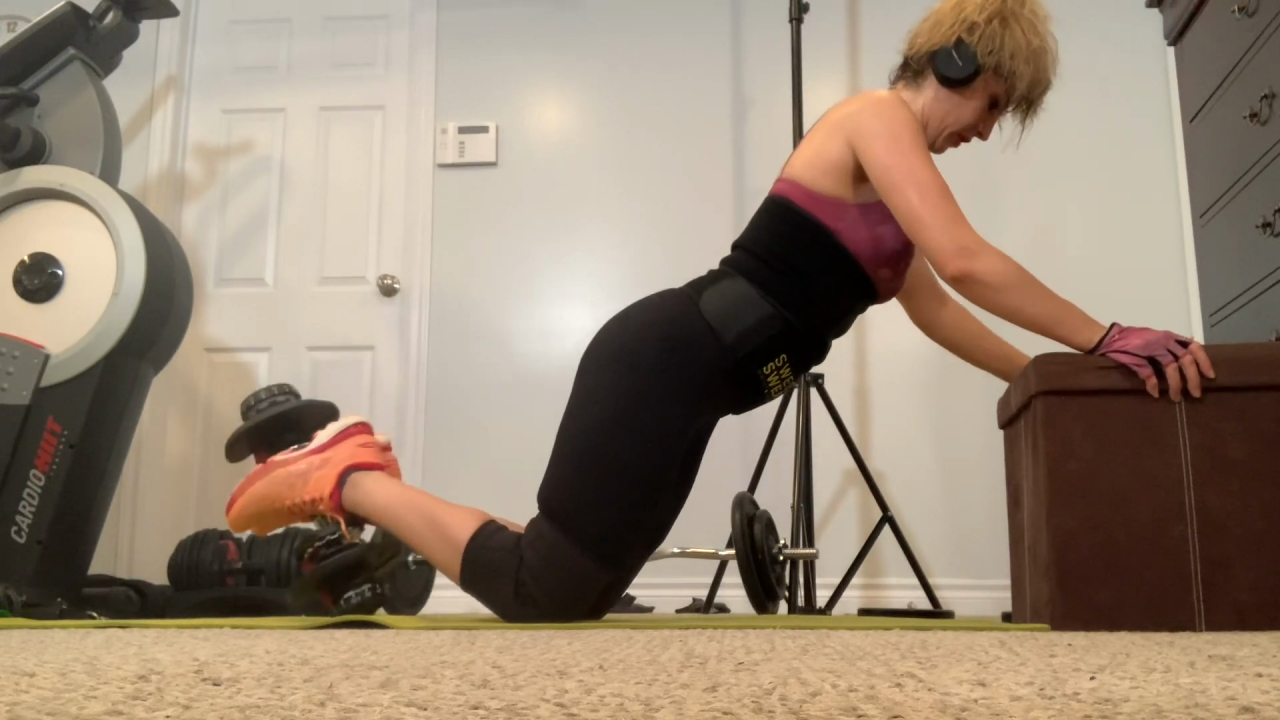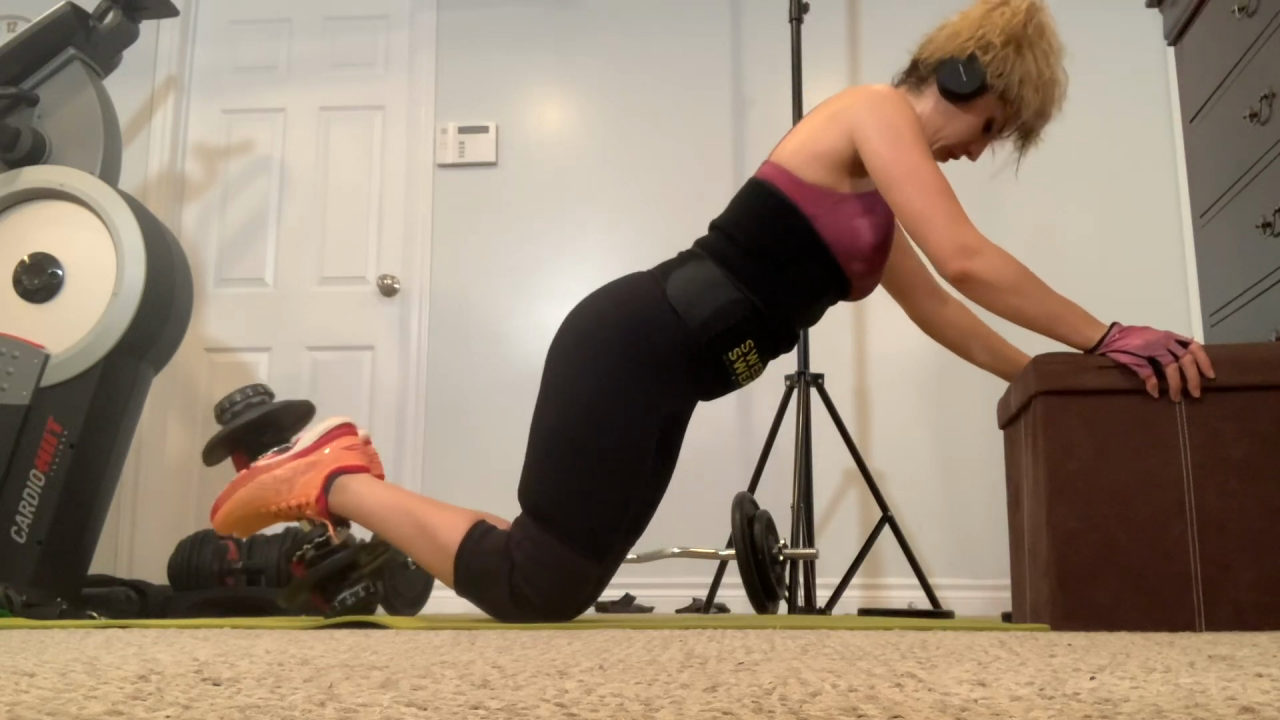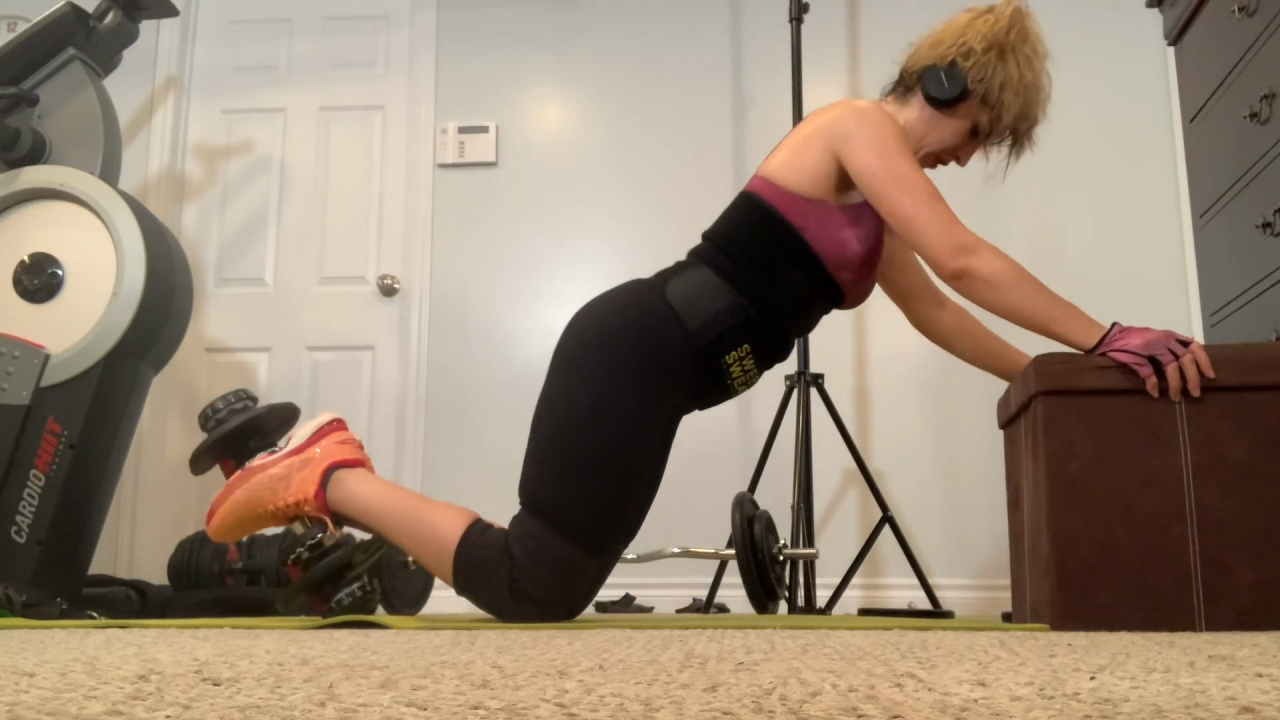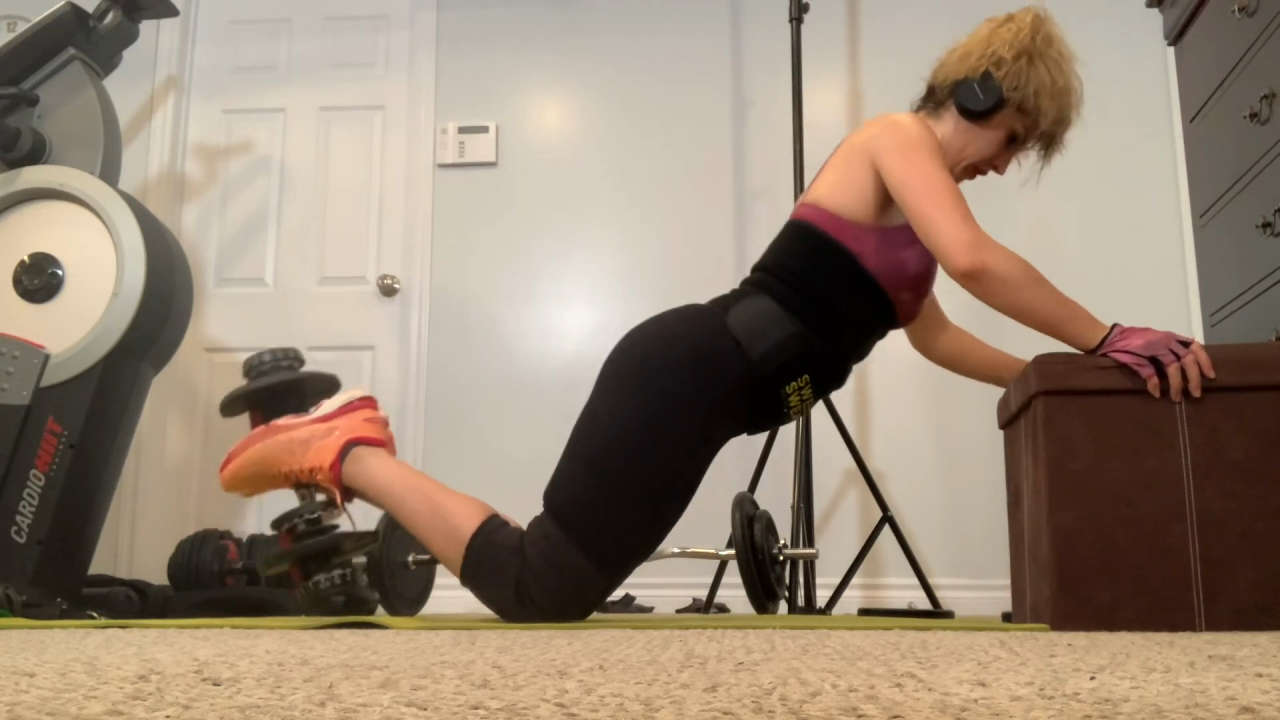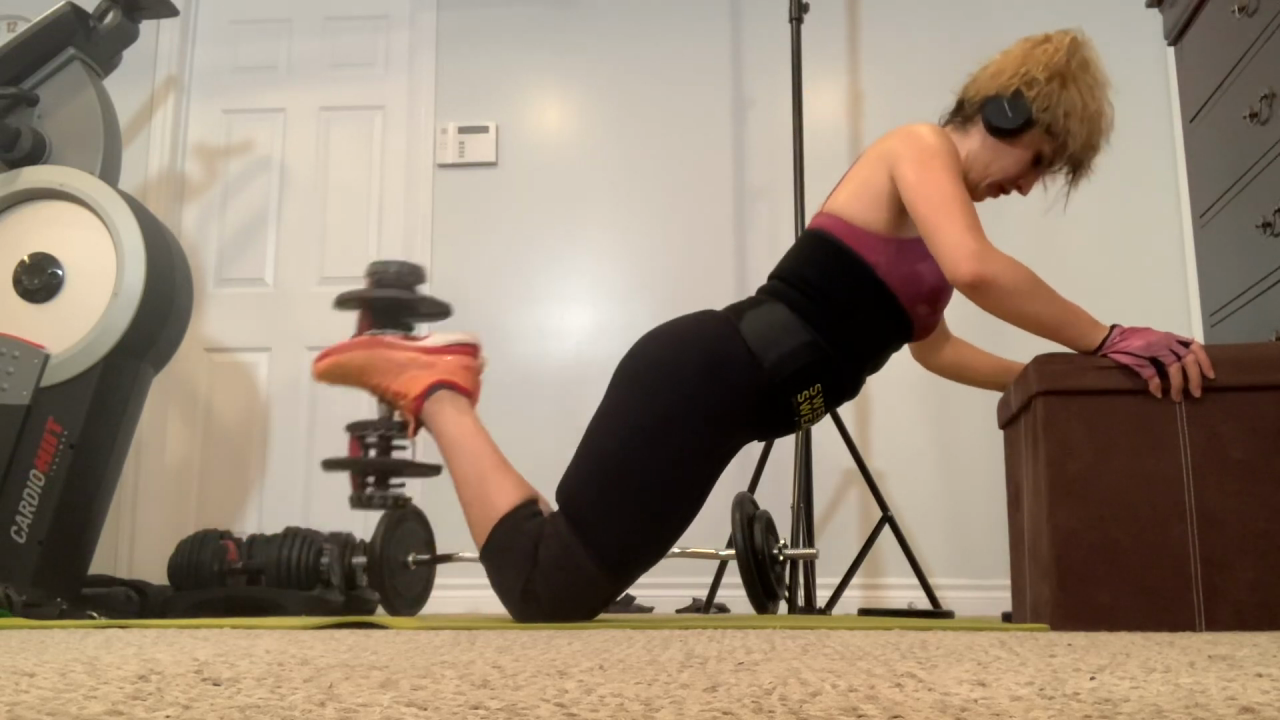
dt=0.4s
person 1, frame 1
left shoulder: (888, 171)
right shoulder: (877, 115)
left elbow: (936, 308)
right elbow: (964, 260)
right wrist: (1105, 338)
left hip: (682, 380)
right hip: (665, 363)
left knee: (574, 591)
right knee: (542, 594)
left ankle: (374, 485)
right ankle: (346, 479)
person 1, frame 2
left shoulder: (876, 185)
right shoulder: (873, 110)
left elbow: (933, 306)
right elbow: (967, 262)
right wrist: (1108, 338)
left hip: (658, 371)
right hip: (630, 348)
left knee: (557, 586)
right knee: (532, 591)
left ankle: (354, 487)
right ankle: (330, 482)
person 1, frame 3
left shoulder: (872, 201)
right shoulder: (858, 126)
left elbow: (933, 310)
right elbow: (961, 260)
right wrist: (1106, 338)
left hip: (654, 372)
right hip: (633, 352)
left knee: (546, 582)
right knee: (533, 589)
left ankle: (344, 488)
right ankle: (326, 477)
person 1, frame 4
left shoulder: (905, 203)
right shoulder: (896, 139)
left elbow: (933, 333)
right elbow: (975, 261)
right wrist: (1109, 340)
left hip: (696, 387)
right hip: (685, 377)
left knee: (554, 584)
right knee: (539, 590)
left ankle: (360, 460)
right ankle: (345, 452)
person 1, frame 5
left shoulder: (929, 198)
right shoulder: (918, 146)
left elbow: (932, 346)
right elbow: (978, 271)
right wrist: (1105, 340)
left hip: (716, 390)
right hip: (699, 380)
left knee: (564, 582)
right knee: (547, 591)
left ankle: (437, 386)
right ankle: (435, 388)
